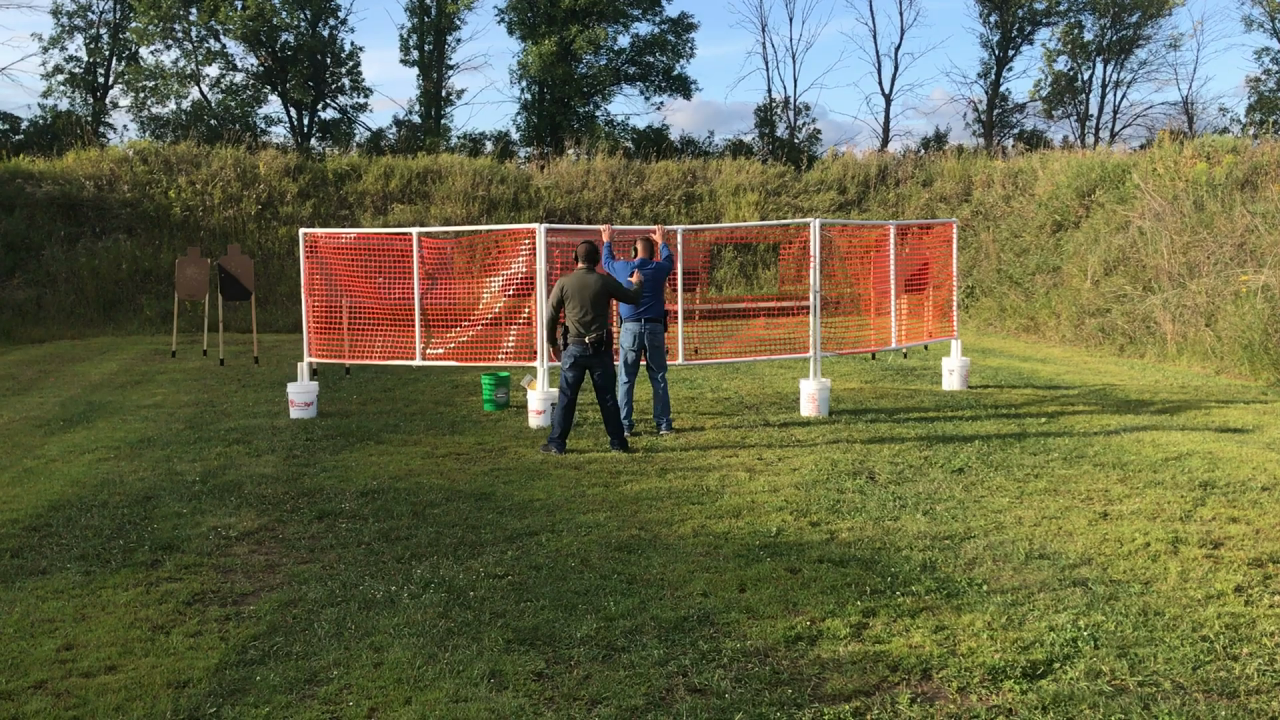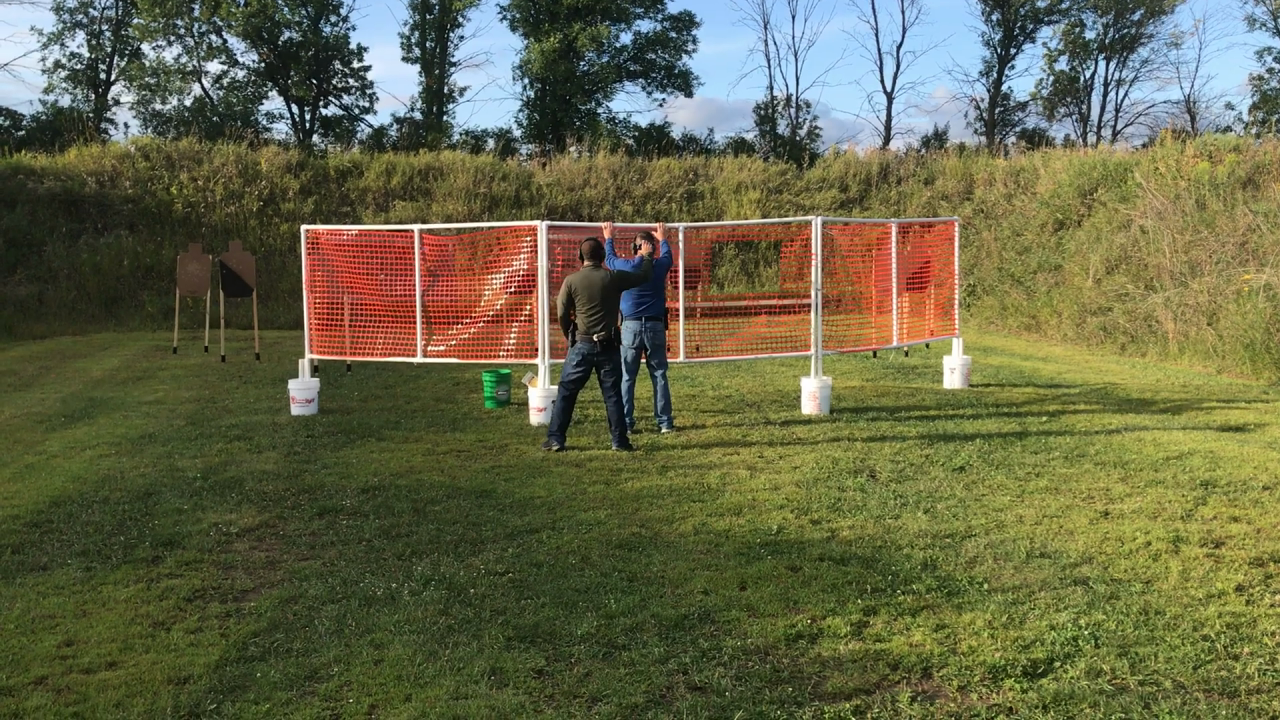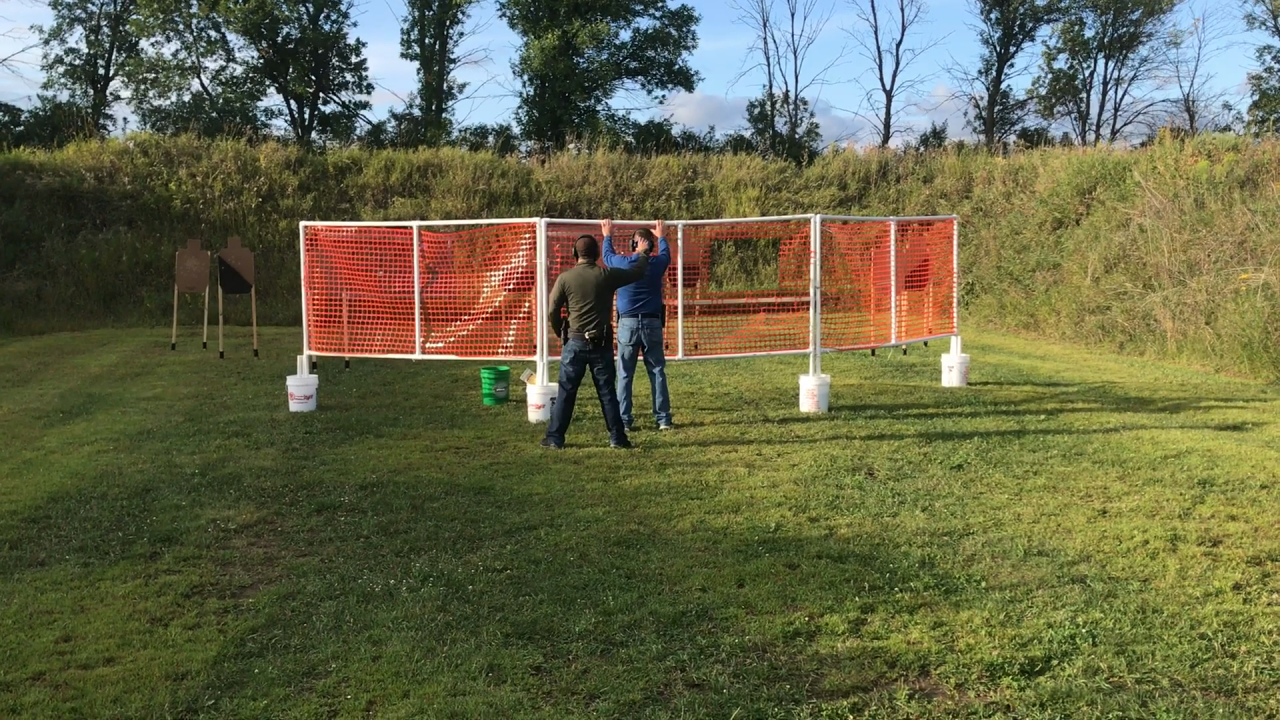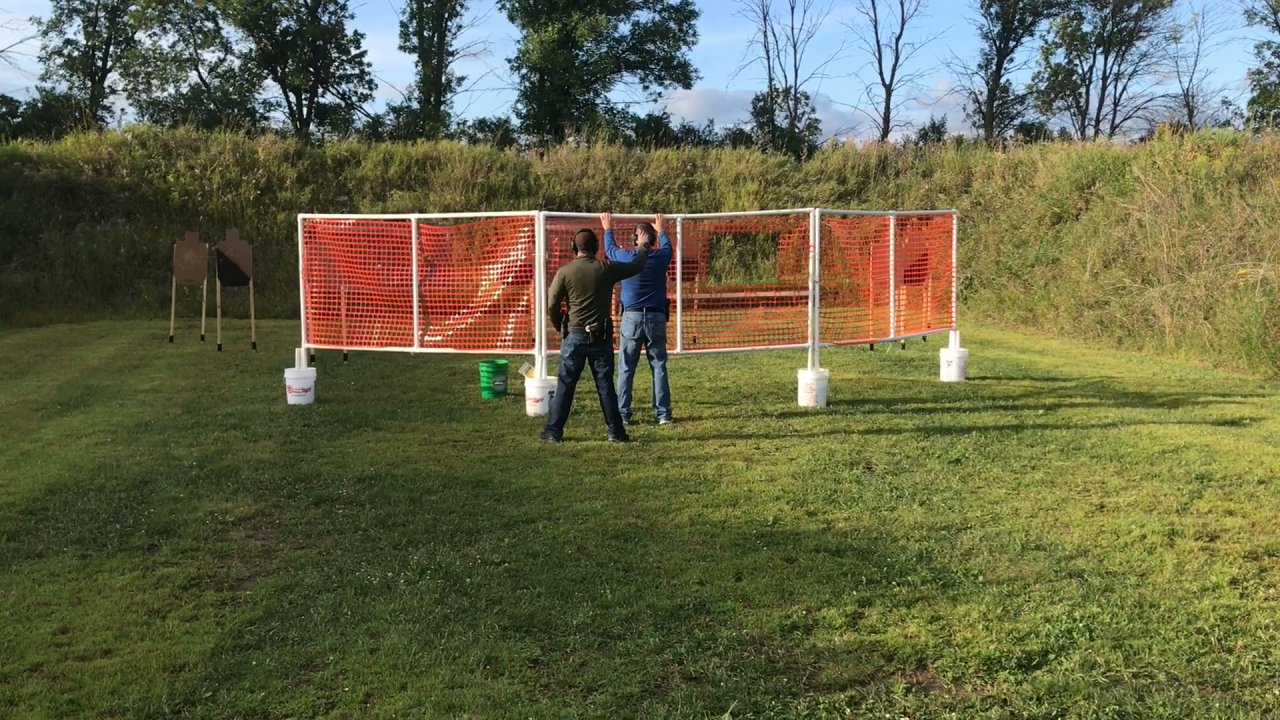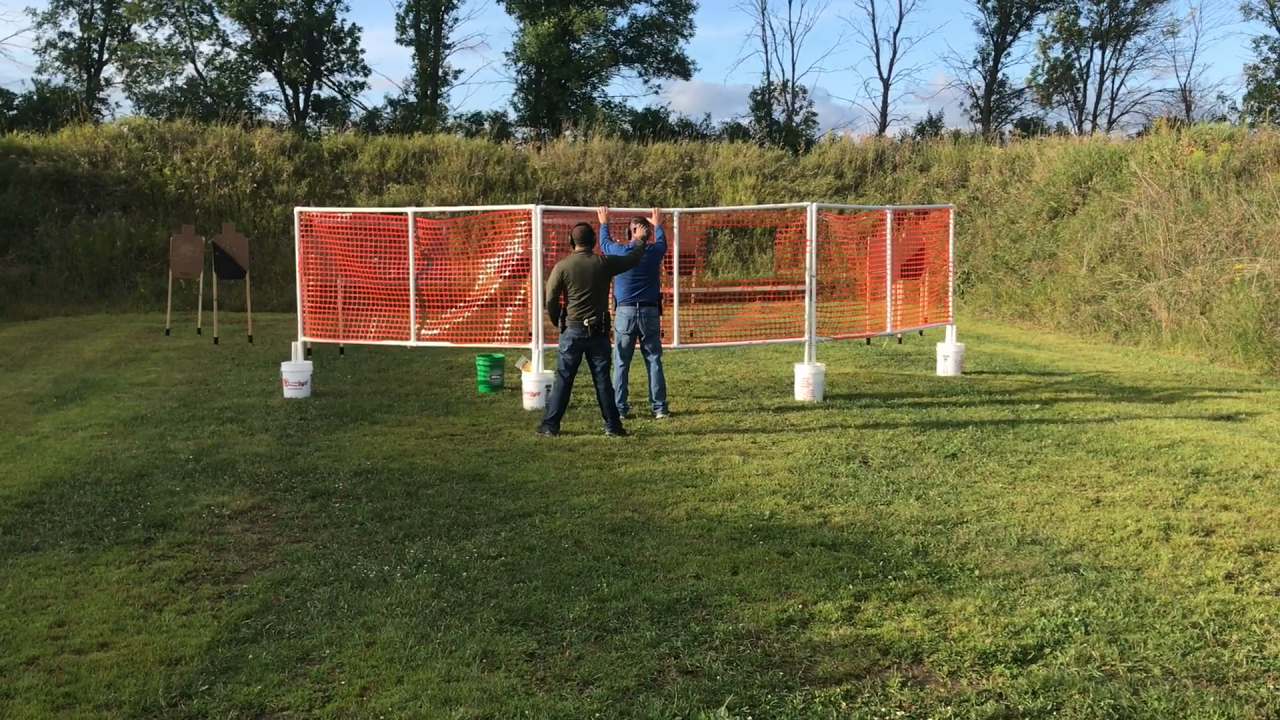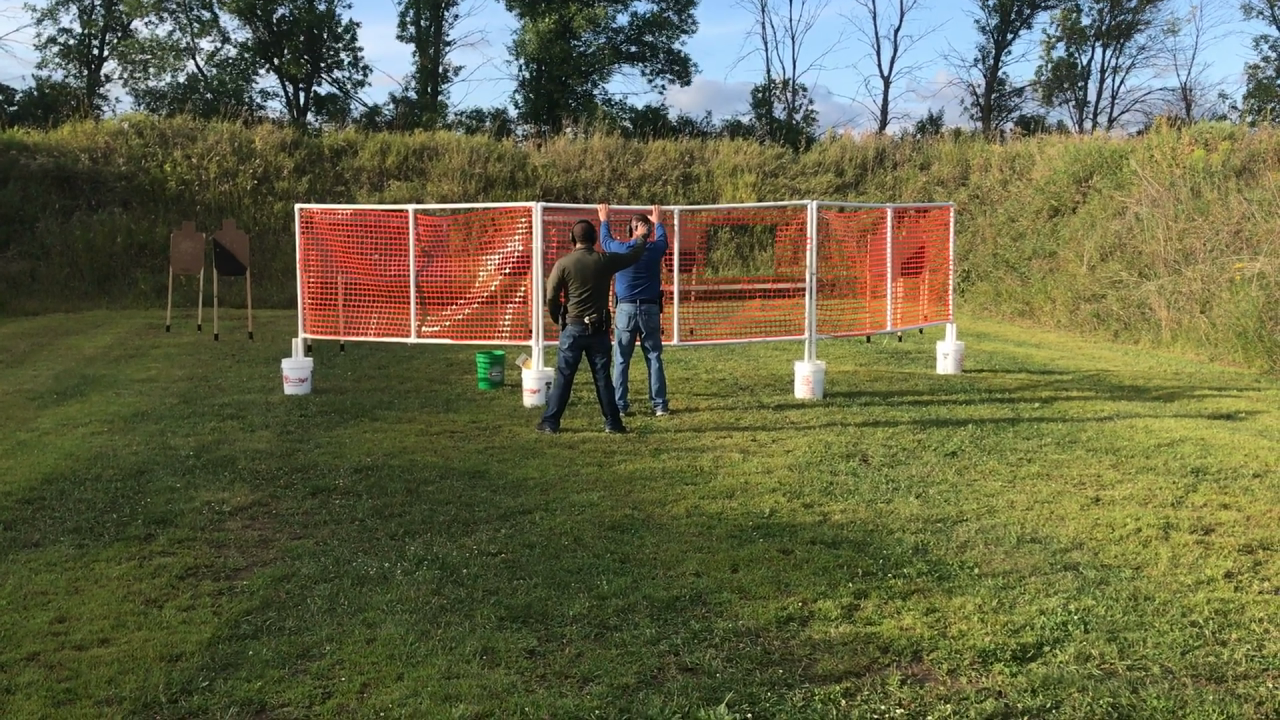
dt=0.5s
person 1, frame 1
left shoulder: (564, 282)
right shoulder: (606, 281)
left elbow: (551, 315)
right elbow: (633, 298)
left wrist: (553, 343)
right wrist: (638, 283)
left hip: (573, 347)
right hip: (600, 348)
left knee: (566, 397)
right knee: (607, 397)
left ankle: (556, 443)
right ankle: (617, 442)
person 1, frame 2
left shoulder: (571, 280)
right shoulder: (613, 277)
left elbow: (562, 314)
right elbow: (644, 276)
left wrist: (571, 336)
right wrist: (647, 256)
left hip: (582, 345)
right hip: (608, 345)
left knee: (566, 393)
right knee: (613, 395)
left ankle: (555, 438)
right ankle: (619, 441)
person 1, frame 3
left shoulder: (565, 278)
right shoulder: (607, 275)
left elbow: (553, 310)
right elbow: (638, 272)
left wrist: (561, 333)
right wrist: (644, 253)
left hip: (575, 342)
right hip: (601, 343)
left knee: (565, 393)
right knee: (607, 393)
left ankle: (555, 438)
right ankle: (617, 438)
person 1, frame 4
left shoulder: (564, 271)
right shoulder: (606, 269)
left elbow: (552, 305)
right elbow: (637, 265)
left wrist: (560, 327)
right wrist: (644, 246)
left hip: (574, 336)
right hip: (601, 336)
left knee: (565, 386)
right knee: (605, 386)
left ankle: (553, 431)
right ankle: (615, 431)
person 1, frame 5
left shoulder: (562, 266)
right shoulder: (605, 263)
left elbow: (550, 299)
right elbow: (634, 258)
left wrist: (558, 322)
right wrist: (641, 241)
left hip: (572, 330)
right hip: (598, 331)
left knee: (563, 380)
right knee: (603, 380)
left ankle: (550, 425)
right ankle: (612, 426)
person 1, frame 6
left shoulder: (563, 264)
right shoulder: (605, 261)
left elbow: (551, 297)
right elbow: (634, 255)
left wrist: (558, 320)
right wrist: (642, 239)
left hip: (572, 328)
right hip: (599, 329)
left knee: (563, 378)
right knee: (603, 378)
left ankle: (550, 423)
right ankle: (612, 423)
person 2, frame 1
left shoulder: (623, 267)
right shoulder: (659, 268)
left elbow: (607, 261)
right elbow: (669, 260)
left wrist: (607, 242)
right wrist: (662, 242)
left hip: (631, 328)
right hip: (654, 327)
left knee: (626, 379)
right knee: (659, 377)
left ankle: (624, 425)
right ankle: (663, 424)
person 2, frame 2
left shoulder: (624, 266)
right shoulder: (660, 265)
left elbow: (609, 258)
right elbow: (667, 255)
left wrist: (608, 239)
right wrist: (662, 239)
left hip: (631, 326)
right hip: (655, 325)
left knee: (627, 377)
right knee: (659, 375)
left ankle: (625, 423)
right ankle: (665, 422)
person 2, frame 3
left shoulder: (621, 263)
right shoulder: (657, 263)
left elbow: (607, 254)
right elbow: (665, 253)
left wrist: (607, 235)
right wrist: (661, 236)
left hip: (628, 323)
right hip: (652, 323)
left knee: (625, 374)
right knee: (657, 372)
left ankle: (624, 420)
right ankle: (663, 419)
person 2, frame 4
left shoulder: (626, 256)
right shoulder: (661, 257)
left elbow: (610, 248)
right elbow: (667, 246)
left wrist: (607, 229)
right wrist: (661, 230)
left hip: (632, 317)
right hip: (656, 317)
left knee: (626, 369)
right knee: (659, 367)
left ankle: (623, 414)
right ankle: (663, 413)
person 2, frame 5
left shoulder: (619, 251)
right shoulder: (654, 251)
left elbow: (604, 242)
right elbow: (662, 241)
left wrist: (603, 223)
right wrist: (657, 224)
left hip: (625, 312)
right hip: (649, 312)
left knee: (621, 363)
right knee: (654, 361)
left ankle: (619, 408)
right ankle: (659, 407)
person 2, frame 6
left shoulder: (620, 249)
right shoulder: (656, 249)
left elbow: (605, 240)
right elbow: (663, 239)
left wrist: (604, 220)
right wrist: (658, 222)
left hip: (626, 309)
right hip: (650, 309)
left knee: (621, 360)
right knee: (654, 358)
left ankle: (619, 405)
right ankle: (659, 405)
